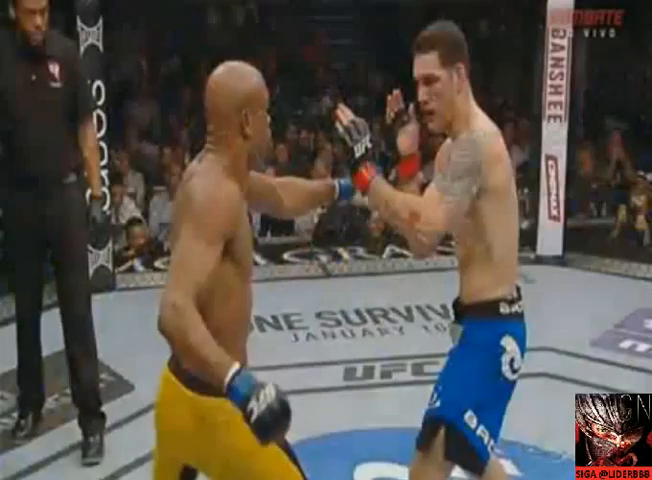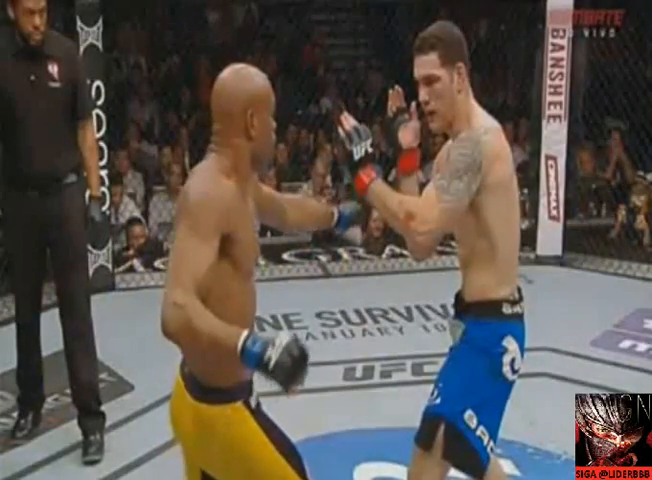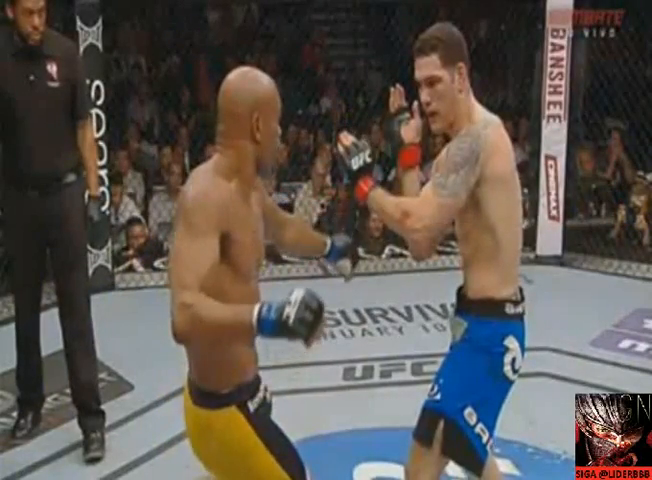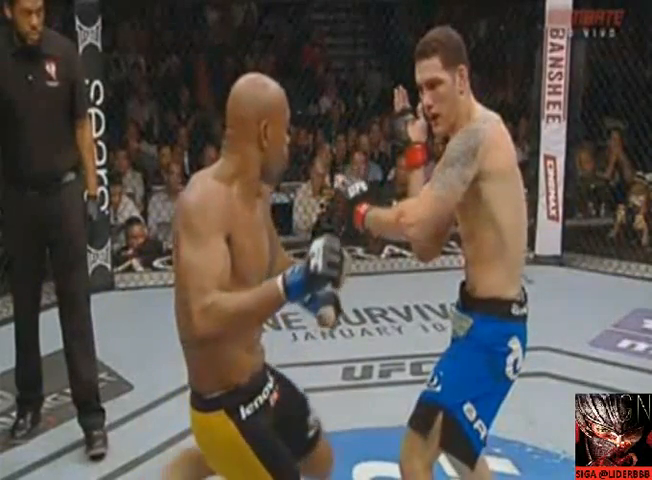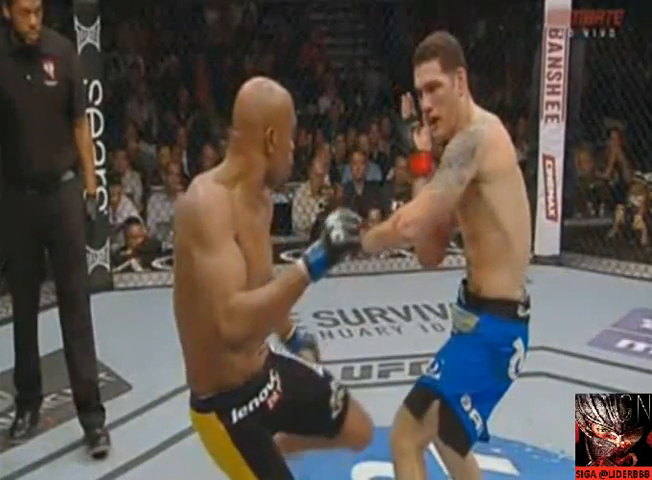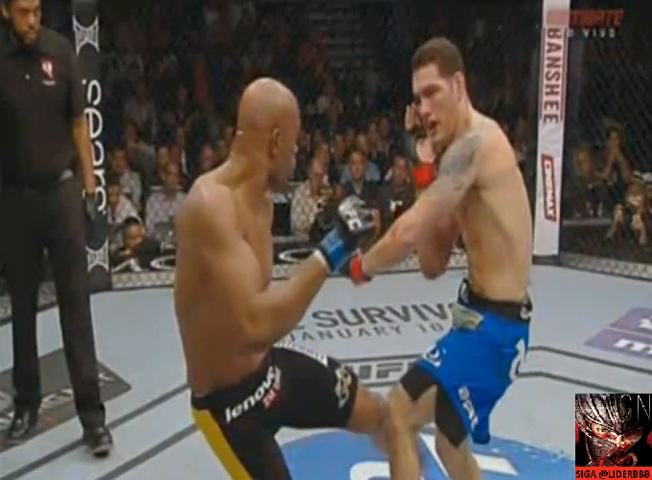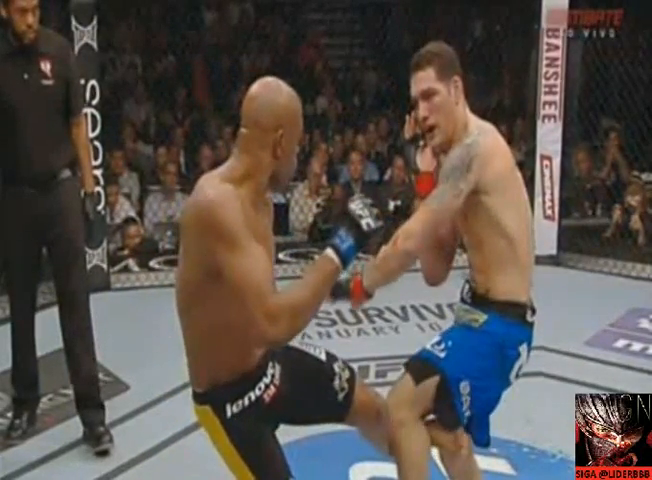
dt=0.7s
person 1, frame 1
left shoulder: (66, 53)
left elbow: (85, 128)
left wrist: (96, 192)
left hip: (65, 191)
left knee: (77, 308)
left ankle: (91, 417)
person 1, frame 2
left shoulder: (66, 53)
left elbow: (84, 127)
left wrist: (95, 192)
left hip: (64, 192)
left knee: (76, 308)
left ankle: (91, 417)
person 1, frame 3
left shoulder: (65, 52)
left elbow: (83, 126)
left wrist: (93, 192)
left hip: (64, 191)
left knee: (75, 306)
left ankle: (90, 415)
person 1, frame 4
left shoulder: (64, 52)
left elbow: (82, 125)
left wrist: (92, 189)
left hip: (63, 191)
left knee: (75, 304)
left ankle: (91, 414)
person 1, frame 5
left shoulder: (62, 51)
left elbow: (80, 124)
left wrist: (91, 188)
left hip: (63, 190)
left knee: (75, 302)
left ankle: (91, 411)
person 1, frame 6
left shoulder: (60, 50)
left elbow: (78, 123)
left wrist: (90, 186)
left hip: (61, 189)
left knee: (76, 302)
left ankle: (91, 410)
person 1, frame 7
left shoulder: (58, 50)
left elbow: (77, 122)
left wrist: (88, 186)
left hip: (60, 189)
left knee: (75, 301)
left ankle: (91, 410)
person 2, frame 1
left shoulder: (476, 142)
right shoulder: (453, 147)
left elbow: (425, 228)
right elbow: (423, 243)
left wrist: (364, 168)
right wrist: (407, 159)
left hip: (490, 328)
right hip: (486, 323)
person 2, frame 2
left shoulder: (477, 141)
right shoulder: (454, 149)
left elbow: (422, 227)
right elbow: (421, 245)
left wrist: (364, 171)
right wrist: (407, 156)
left hip: (489, 329)
right hip: (485, 322)
person 2, frame 3
left shoulder: (478, 136)
right shoulder: (456, 150)
left elbow: (418, 223)
right elbow: (422, 245)
left wrist: (363, 182)
right wrist: (409, 153)
left hip: (489, 327)
right hip: (484, 320)
person 2, frame 4
left shoulder: (477, 135)
right shoulder: (465, 145)
left elbow: (413, 222)
right elbow: (426, 247)
left wrist: (361, 209)
right wrist: (415, 153)
left hip: (490, 327)
right hip: (486, 318)
person 2, frame 5
left shoulder: (476, 136)
right shoulder: (466, 148)
left elbow: (409, 225)
right elbow: (430, 253)
left wrist: (361, 241)
right wrist: (421, 163)
left hip: (493, 325)
right hip: (485, 316)
left knee: (407, 439)
right knee: (446, 437)
person 2, frame 6
left shoulder: (475, 142)
right shoulder: (461, 154)
left elbow: (408, 232)
right elbow: (432, 264)
left wrist: (360, 266)
left hip: (493, 325)
right hip: (488, 317)
left knee: (397, 416)
right knee: (450, 444)
person 2, frame 7
left shoulder: (474, 146)
right shoulder: (459, 159)
left elbow: (410, 241)
right elbow: (435, 271)
left wrist: (359, 285)
left hip: (497, 325)
right hip: (488, 317)
left knee: (401, 408)
right knee: (453, 445)
person 3, frame 1
left shoulder: (219, 173)
right shoulder: (213, 191)
left elbow: (282, 197)
right elbow: (175, 312)
left wrist: (341, 188)
right wrist: (238, 383)
right hip: (212, 403)
person 3, frame 2
left shoulder: (240, 181)
right shoulder: (209, 193)
left elbow: (285, 211)
right elbow: (176, 313)
left wrist: (337, 216)
right wrist: (252, 347)
right hip: (219, 406)
person 3, frame 3
left shoulder: (248, 186)
right shoulder: (205, 195)
left elbow: (282, 229)
right elbow: (185, 315)
left wrist: (330, 247)
right wrist: (267, 317)
left hip: (240, 391)
right hip: (223, 406)
person 3, frame 4
left shoulder: (257, 193)
right shoulder: (205, 201)
right elbow: (204, 319)
left wrist: (312, 293)
right wrist: (291, 284)
left hip: (259, 379)
right hip: (225, 405)
person 3, frame 5
left shoulder: (260, 197)
right shoulder: (206, 204)
right elbow: (234, 322)
left wrist: (290, 337)
right wrist: (315, 261)
left hip: (267, 368)
right hip: (226, 402)
left knee: (357, 431)
left ankle: (280, 445)
person 3, frame 6
left shoulder: (260, 196)
right shoulder: (209, 204)
right elbow: (255, 325)
right wrist: (328, 251)
left hip: (268, 365)
right hip: (225, 396)
left knee: (372, 412)
person 3, frame 7
left shoulder: (258, 196)
right shoulder: (216, 204)
right elbow: (273, 324)
right wrist: (341, 250)
left hip: (270, 362)
right hip: (229, 394)
left knee: (372, 409)
